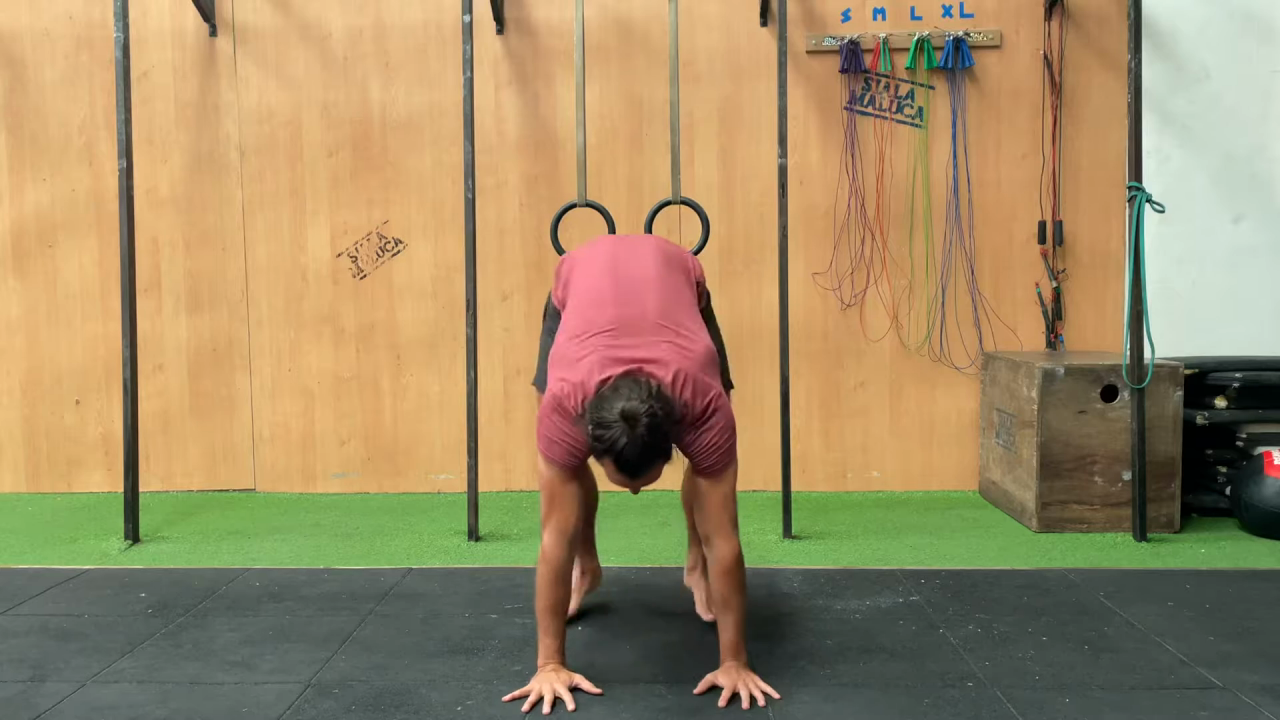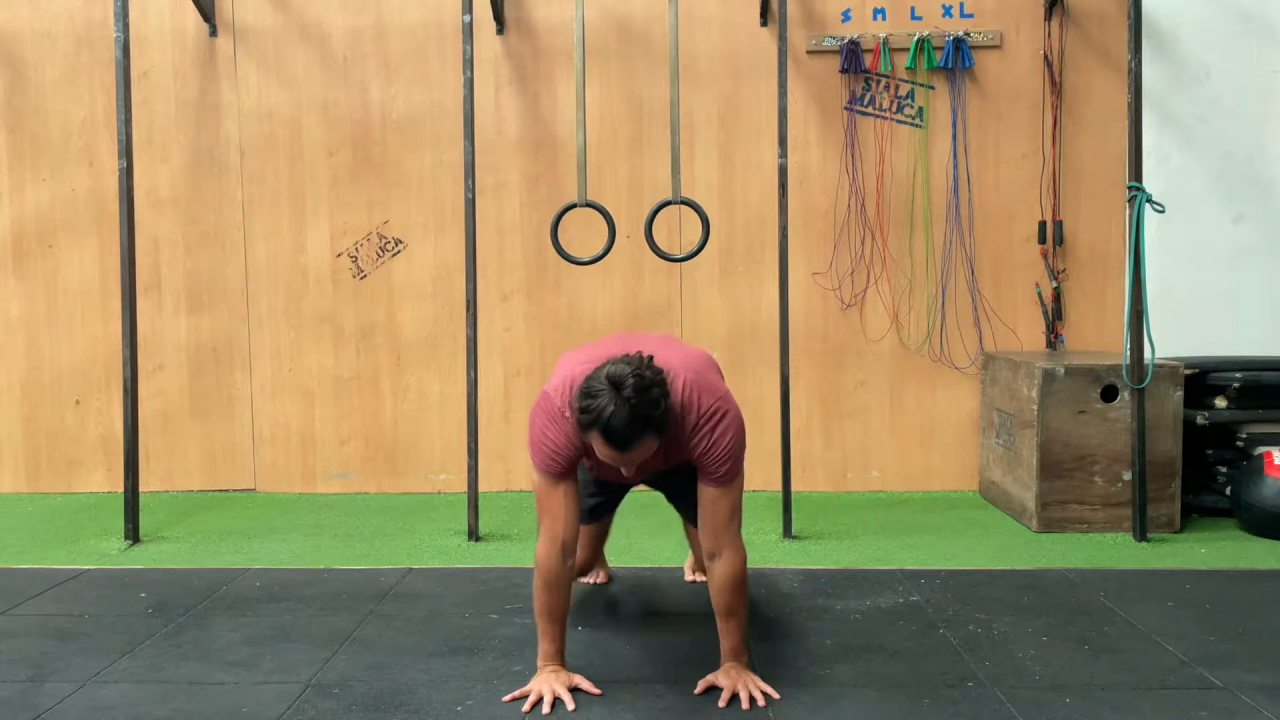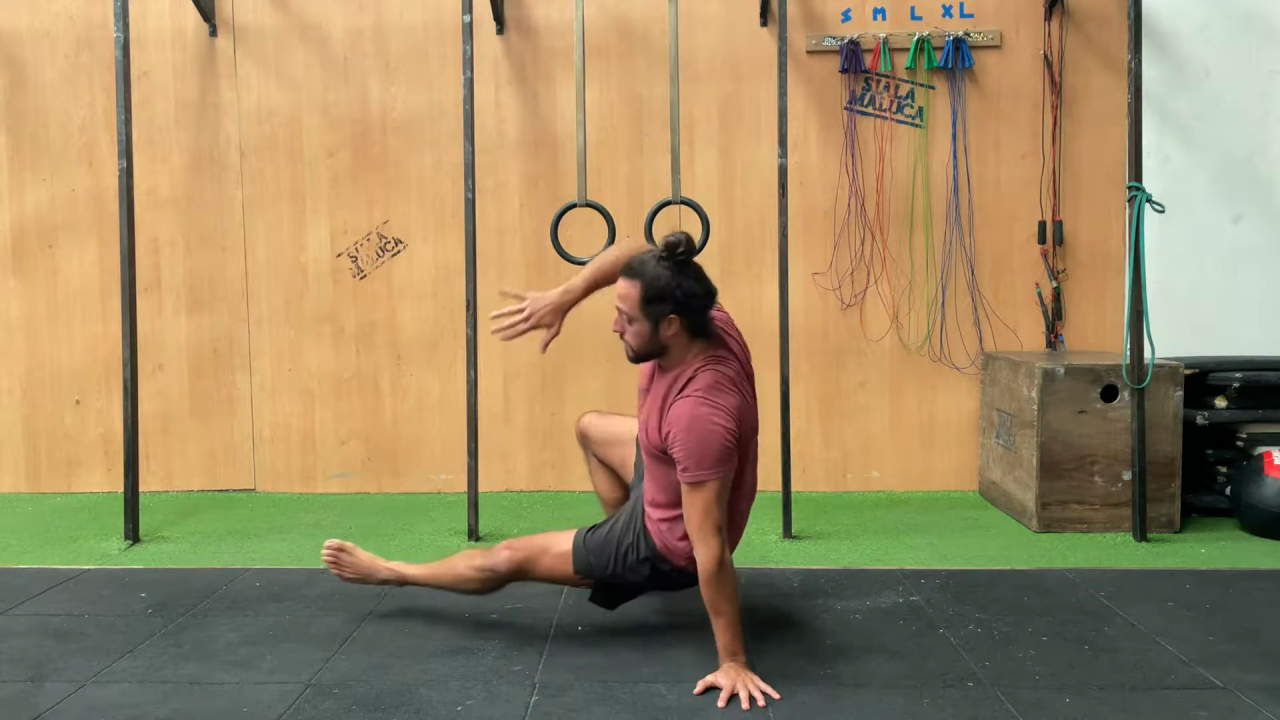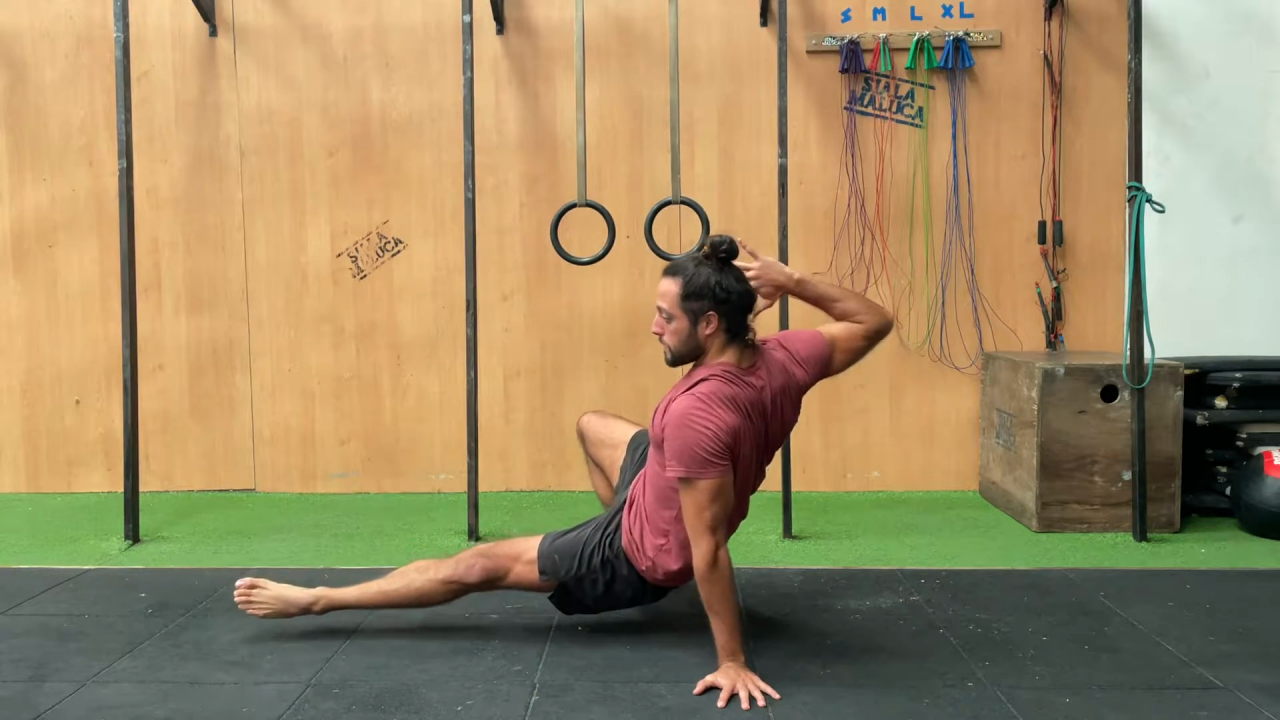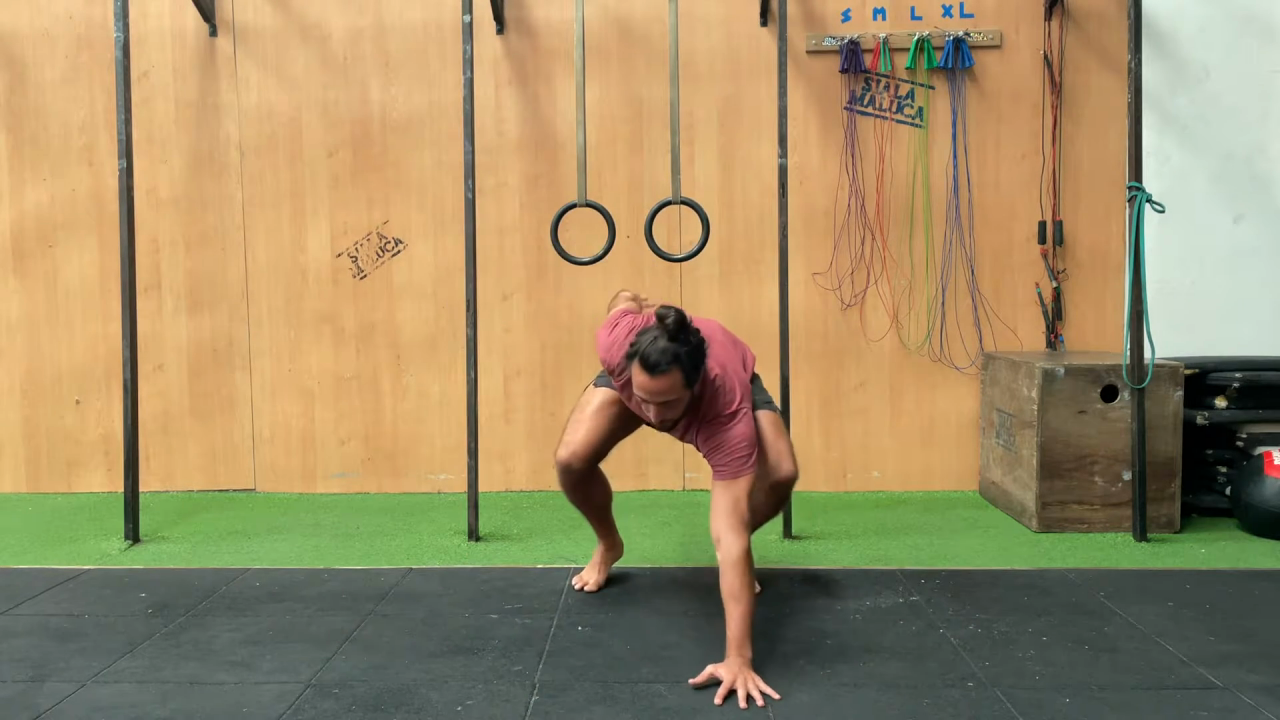
dt=1s
person 1, frame 1
left shoulder: (704, 406)
right shoulder: (565, 403)
left elbow: (721, 537)
right elbow: (557, 536)
left wrist: (734, 661)
right wrist: (550, 663)
left knee: (708, 466)
right knee: (563, 467)
left ankle: (692, 562)
right ankle: (587, 566)
person 1, frame 2
left shoulder: (710, 411)
right shoulder: (556, 408)
left elbow: (724, 552)
right elbow: (554, 547)
left wrist: (734, 665)
right wrist: (550, 666)
right knee: (575, 562)
left ankle: (699, 548)
right ankle: (596, 554)
person 1, frame 3
left shoulder: (699, 415)
right shoulder: (703, 320)
left elbow: (709, 551)
right elbow: (629, 255)
left wrist: (732, 663)
right wrist: (561, 299)
left hip: (672, 541)
right hip: (672, 484)
left knee: (511, 558)
right knee: (592, 428)
left ankle: (393, 573)
right ankle: (617, 558)
person 1, frame 4
left shoulder: (698, 414)
right shoulder: (786, 359)
left elbow: (708, 553)
right elbow: (875, 321)
left wrist: (734, 664)
right wrist: (786, 280)
left hip: (644, 554)
right hip: (658, 489)
left knee: (480, 564)
right knee: (592, 428)
left ankle: (313, 601)
person 1, frame 5
left shoulder: (729, 413)
right shoulder: (619, 346)
left elbow: (732, 540)
right elbow: (624, 299)
left wrist: (738, 657)
right wrist: (627, 298)
left hip: (732, 378)
right hip: (631, 378)
left knee: (780, 475)
right knee: (571, 461)
left ankle: (733, 566)
right ankle: (608, 547)
